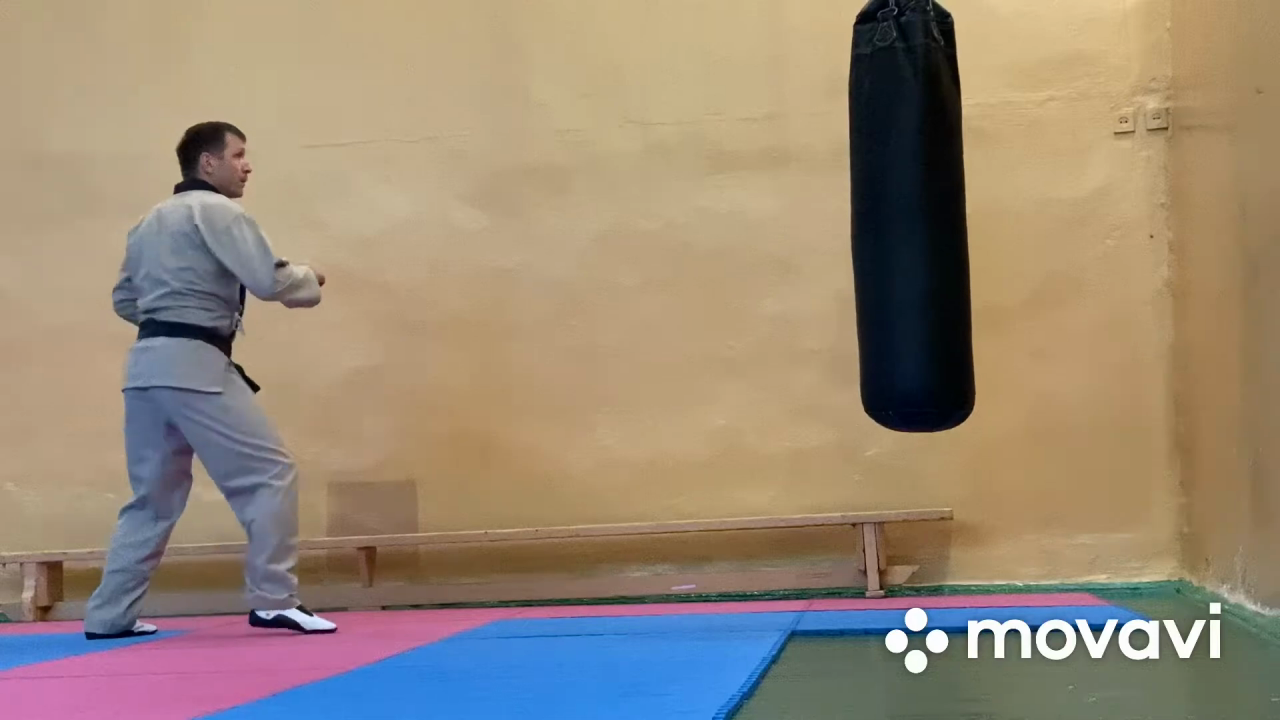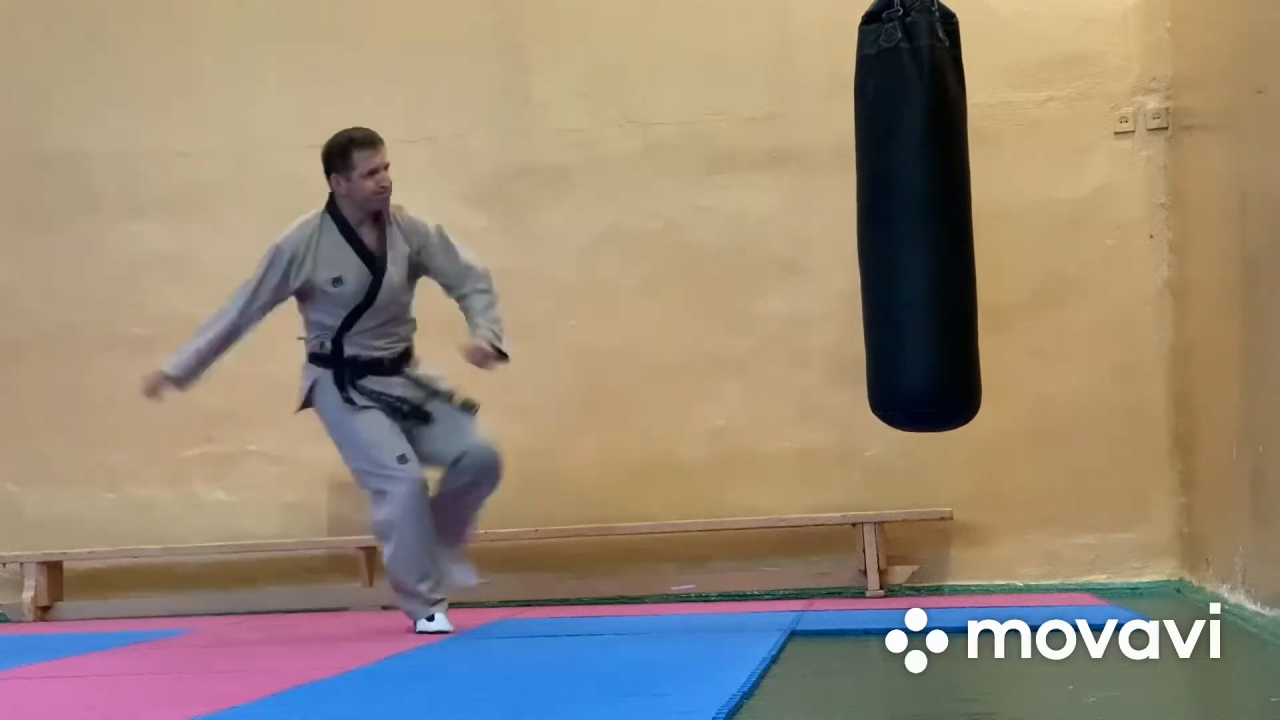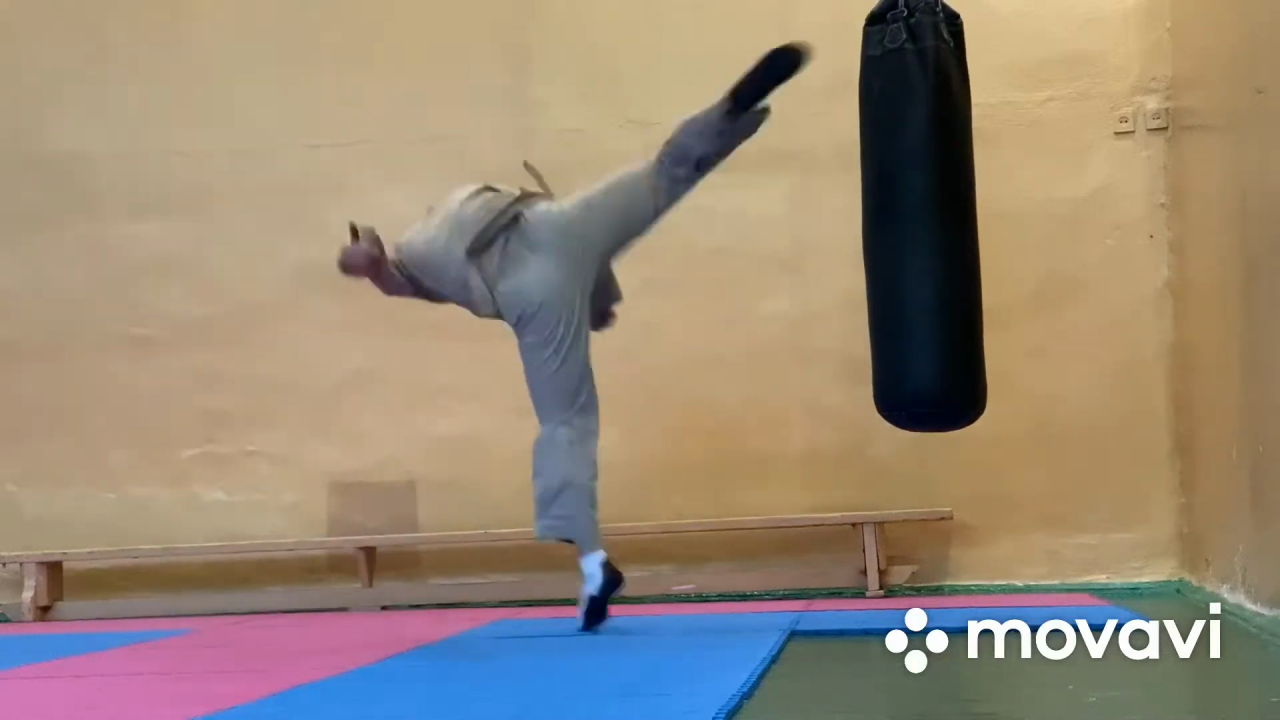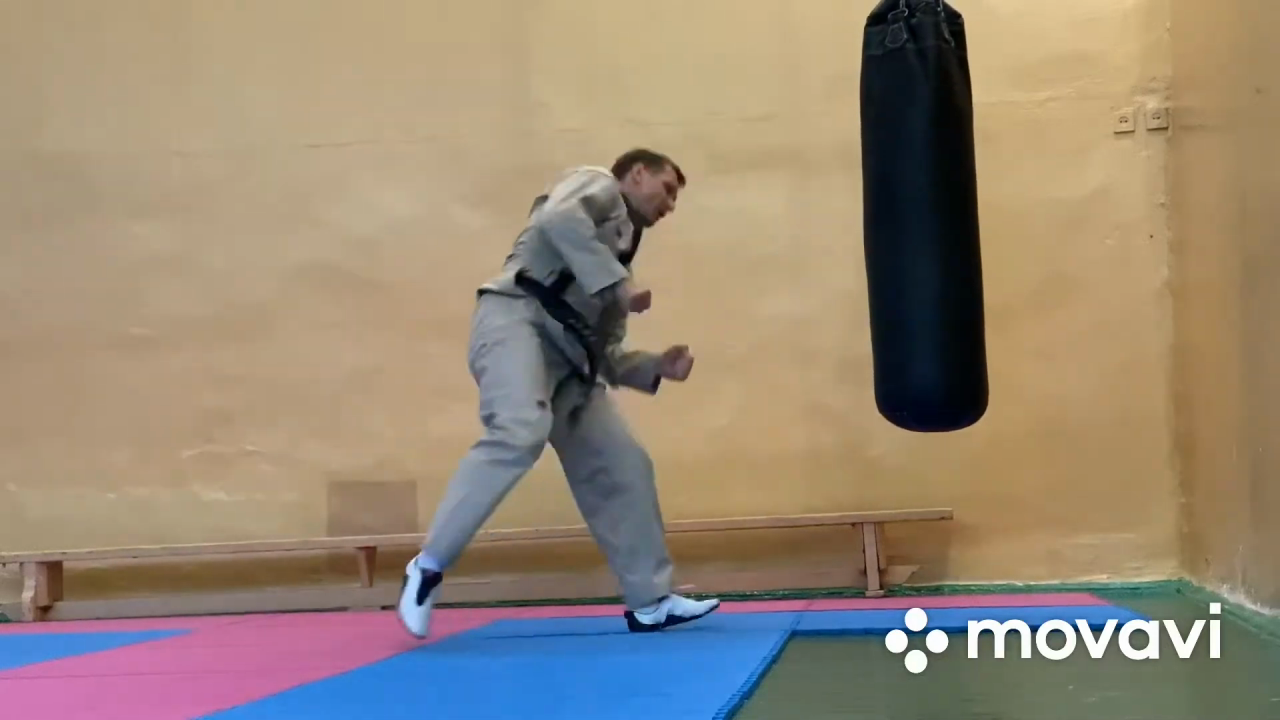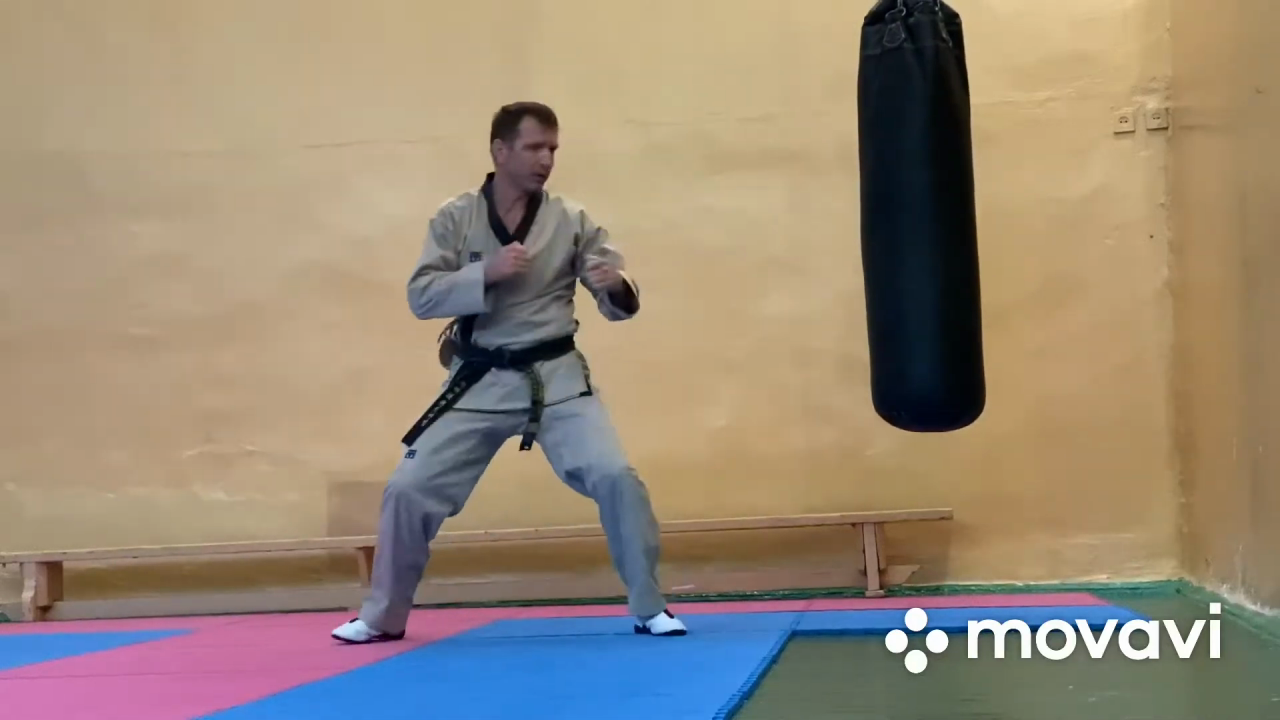
dt=0.5s
person 1, frame 1
left shoulder: (149, 221)
right shoulder: (217, 211)
left elbow: (124, 301)
right elbow: (268, 281)
right wrist: (310, 278)
left hip: (146, 364)
right hip: (194, 365)
left knee: (153, 497)
right knee: (268, 472)
left ankle: (110, 615)
right ankle: (274, 601)
person 1, frame 2
left shoulder: (409, 229)
right shoulder: (302, 241)
left elbow: (471, 280)
right elbow: (240, 311)
left wrist: (485, 334)
right wrist: (182, 366)
left hip: (398, 377)
right hip: (342, 390)
left knee: (477, 459)
right knee: (403, 483)
left ankle: (442, 550)
right ankle: (423, 602)
person 1, frame 3
left shoulder: (413, 254)
right shoulder: (476, 199)
left elbow: (391, 274)
left wrist: (367, 254)
right wrist: (604, 296)
left hip: (536, 291)
right hip: (555, 232)
left knee: (566, 425)
left ankle: (588, 555)
person 1, frame 4
left shoulder: (624, 247)
right shoulder: (595, 183)
left elbow: (608, 347)
right elbow: (561, 218)
left wrist: (658, 370)
right wrist: (615, 284)
left hip: (567, 347)
right hip: (517, 318)
left knee: (623, 467)
right knee: (518, 436)
left ankle: (652, 600)
right ankle: (429, 565)
person 1, frame 5
left shoulder: (572, 220)
right shoulder: (454, 217)
left elbow: (617, 303)
right elbow: (421, 295)
left wrist: (615, 285)
right wrist: (487, 273)
left hip: (552, 377)
right hip: (478, 381)
left knee: (614, 477)
right knee: (410, 487)
left ankle: (648, 607)
right ankle: (382, 614)
